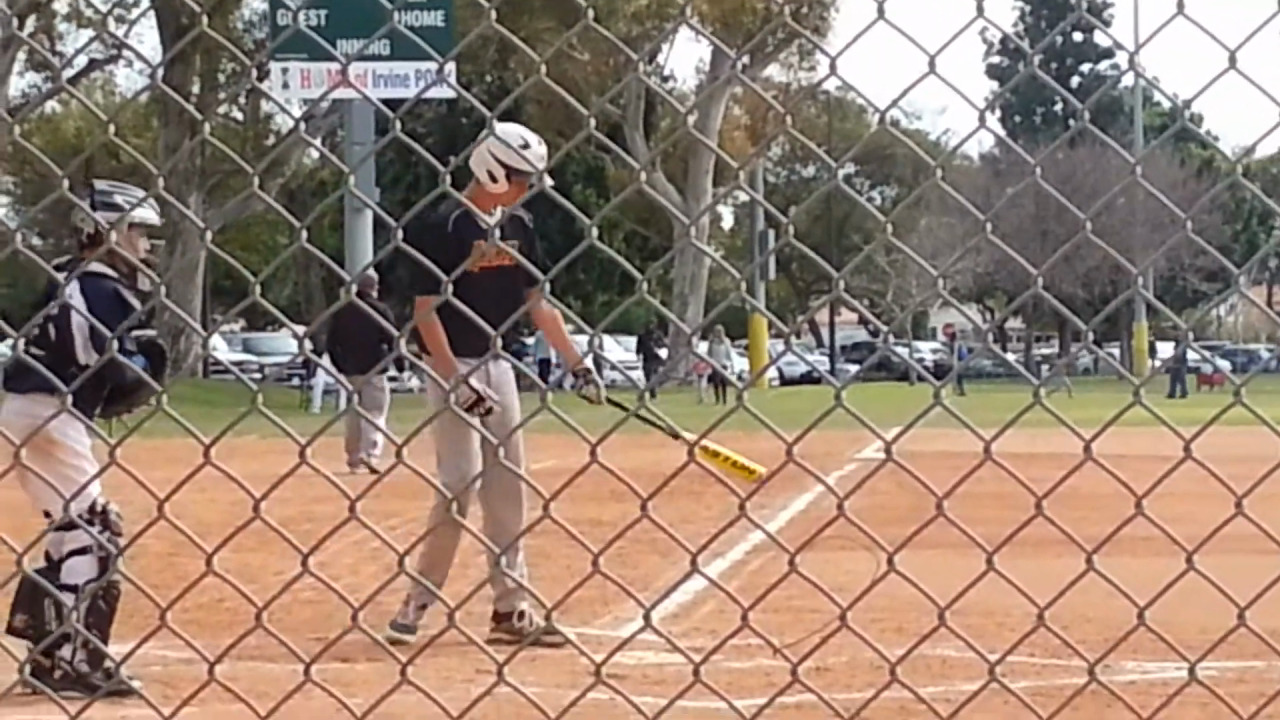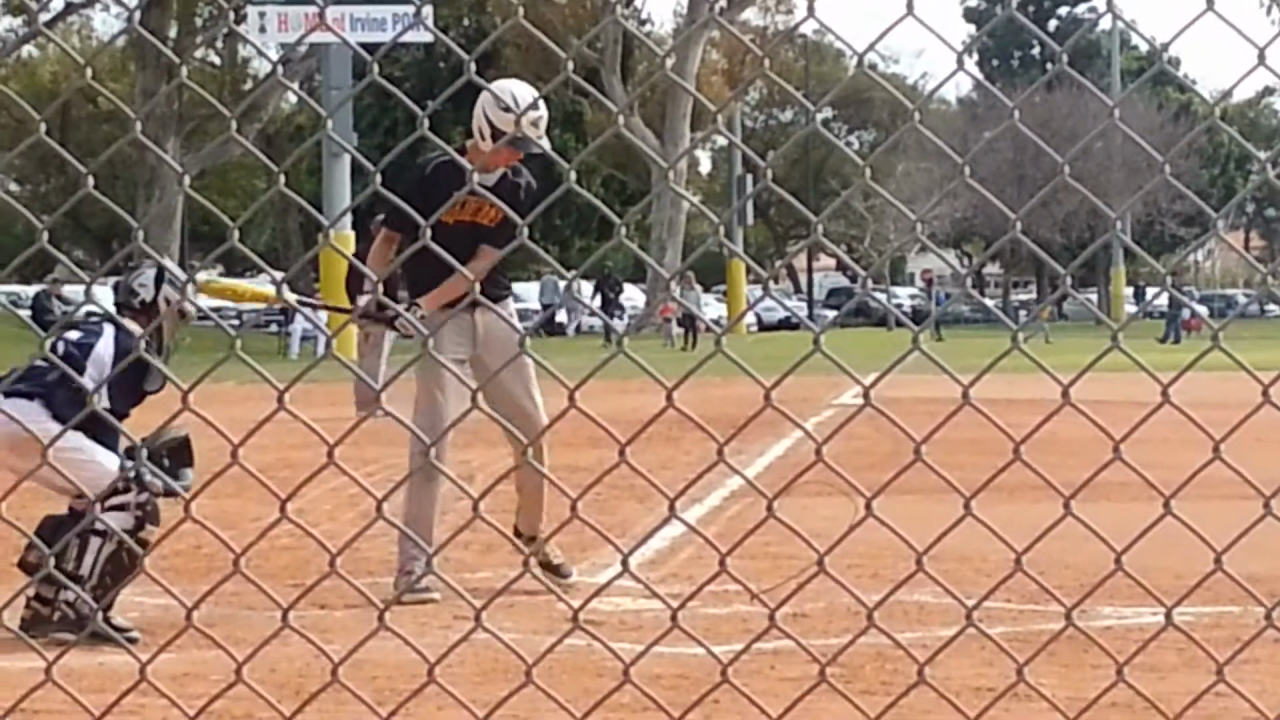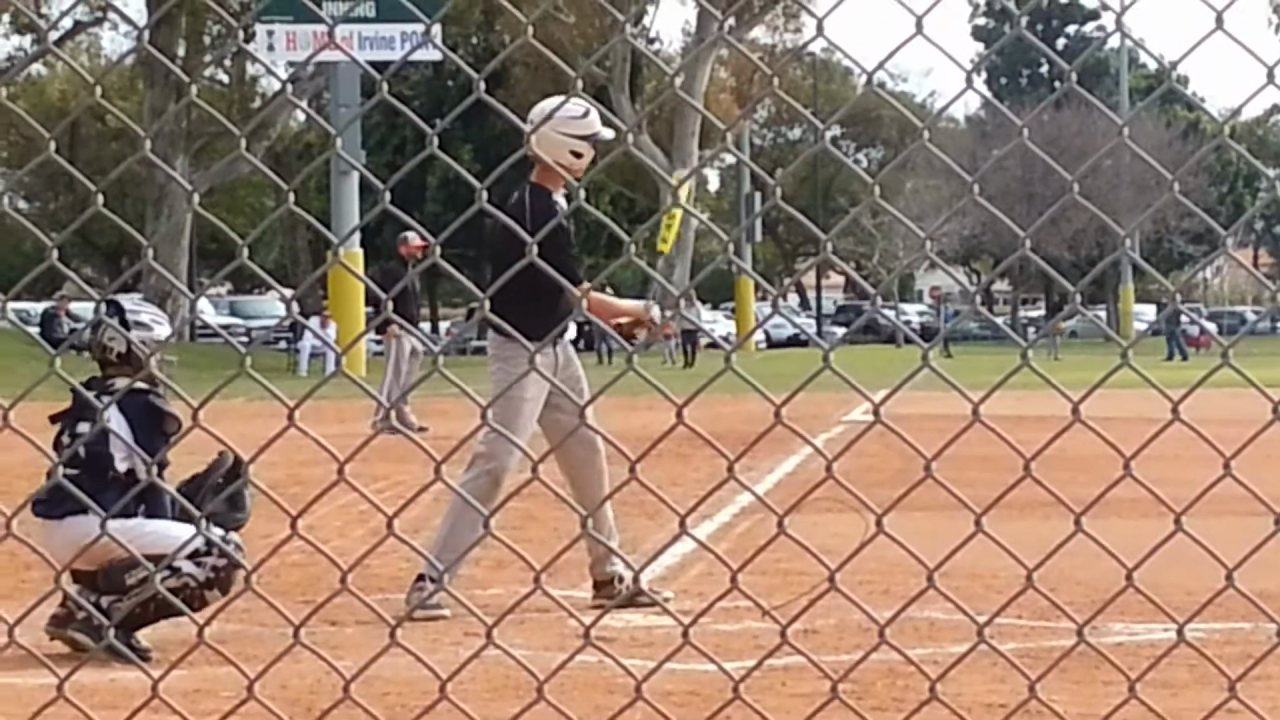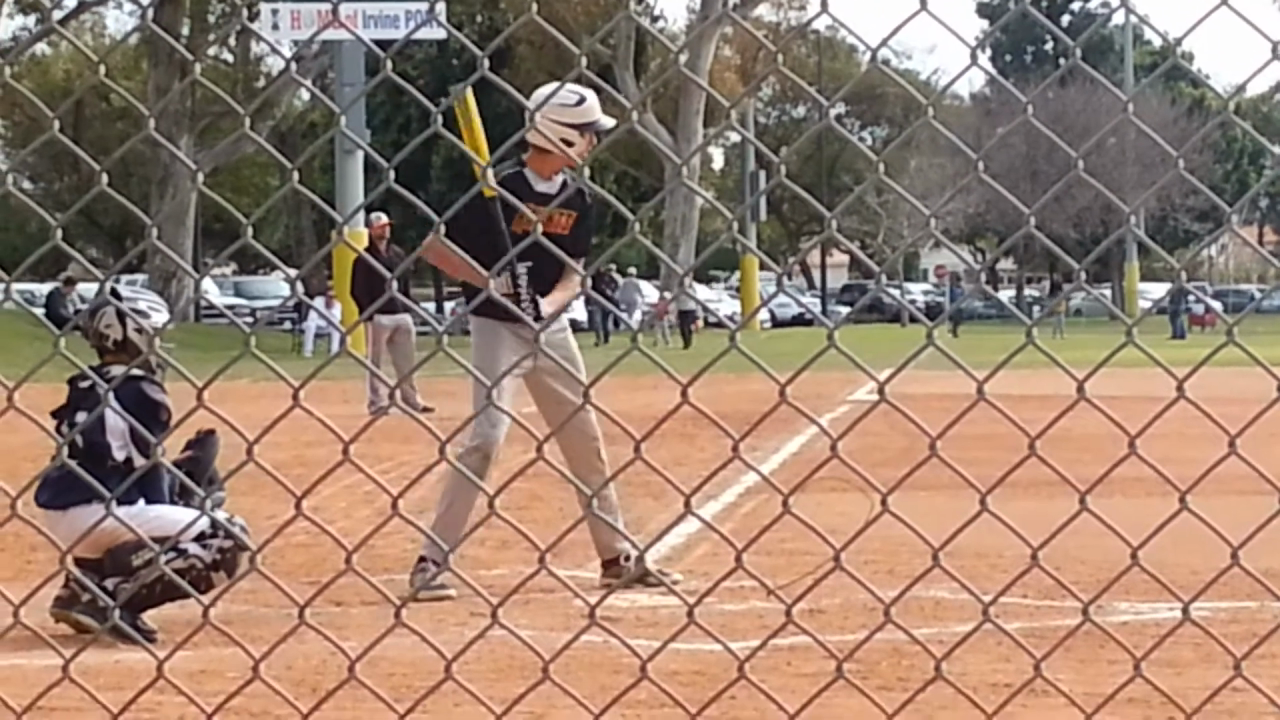
dt=1s
person 1, frame 1
left shoulder: (518, 226)
right shoulder: (445, 225)
left elbow: (537, 303)
right elbow: (424, 309)
left wrist: (577, 364)
right wrist: (456, 378)
left hip: (496, 365)
right hip: (453, 366)
left knee: (506, 487)
right knee: (461, 480)
left ankle: (510, 610)
right ankle: (416, 599)
person 1, frame 2
left shoulder: (519, 189)
right shoulder: (434, 174)
left elbow: (480, 265)
right elbow: (390, 236)
left wrist: (424, 304)
right wrist: (366, 289)
left hip: (494, 313)
right hip: (438, 320)
left knee: (532, 425)
right knee: (433, 439)
left ankle: (531, 532)
right ankle: (414, 564)
person 1, frame 3
left shoulder: (543, 202)
right shoulder: (541, 213)
right elbow: (581, 299)
left wrist: (616, 310)
right wrist: (637, 311)
left hip: (553, 345)
right hip: (519, 349)
left knee: (588, 455)
right knee: (494, 463)
left ankle: (611, 576)
right ankle: (430, 580)
person 1, frame 4
left shoulder: (575, 193)
right shoulder: (499, 187)
left elbow: (572, 273)
right elbow: (434, 248)
left wrist: (548, 306)
right wrist: (491, 283)
left hip: (551, 329)
right hip: (499, 329)
left knee: (585, 439)
right knee: (484, 440)
left ankle: (619, 557)
right ankle: (431, 561)
person 2, frame 1
left shoulder: (71, 279)
right shoulder: (104, 291)
right elbow: (107, 372)
left wrist: (125, 371)
right wrist: (143, 374)
right hip: (51, 417)
left knee: (70, 532)
right knee: (89, 533)
left ankle: (49, 654)
right ankle: (77, 663)
person 2, frame 2
left shoulder: (99, 333)
right shoulder: (127, 346)
left elbow: (94, 429)
right elbow: (100, 426)
left wrist: (132, 467)
right wrist: (138, 474)
left knee: (103, 496)
right knee: (133, 494)
left ankle: (47, 602)
right ankle: (73, 611)
person 2, frame 3
left shoulder: (90, 399)
right shoulder: (140, 404)
right elbow: (149, 487)
left wrist: (187, 500)
left hip: (61, 527)
right hip: (87, 527)
right knee: (223, 552)
left ankle: (82, 603)
right ankle: (106, 615)
person 2, frame 4
left shoulder: (88, 386)
right shoulder: (138, 391)
right elbow: (149, 475)
left wrist: (180, 473)
left hip: (65, 514)
right hip: (93, 514)
right knee: (228, 537)
left ankle: (84, 585)
right ankle: (112, 595)
person 3, frame 1
left shoulder: (342, 311)
right shoulder: (380, 310)
left elbow: (331, 344)
right elbow: (392, 341)
left wrist: (341, 368)
right wrist: (400, 367)
left hip: (350, 372)
right hip: (374, 371)
left knee: (353, 415)
right knee: (376, 413)
left ankle: (354, 460)
right ankle: (368, 453)
person 3, frame 2
left shoulder: (359, 253)
left elbow: (349, 283)
right elbow: (392, 288)
left wrist: (357, 306)
left knee: (367, 358)
right knee: (376, 361)
left ankle: (363, 401)
right ankle: (372, 405)
person 3, frame 3
left shoulder: (414, 273)
right shoulder: (390, 270)
right elbow: (378, 299)
left wrist: (417, 331)
right wrist: (388, 324)
left hip: (412, 332)
right hip: (397, 331)
left knee: (408, 379)
right knee: (395, 376)
left ankle: (404, 418)
right ankle: (382, 419)
person 3, frame 4
left shoulder: (398, 253)
right shoulder: (365, 257)
right elbow: (357, 290)
left wrist: (409, 311)
right wrist: (368, 313)
left hip: (401, 314)
right hip: (378, 316)
left knee: (406, 360)
right knee: (375, 361)
left ankle: (411, 399)
right ankle: (378, 402)
